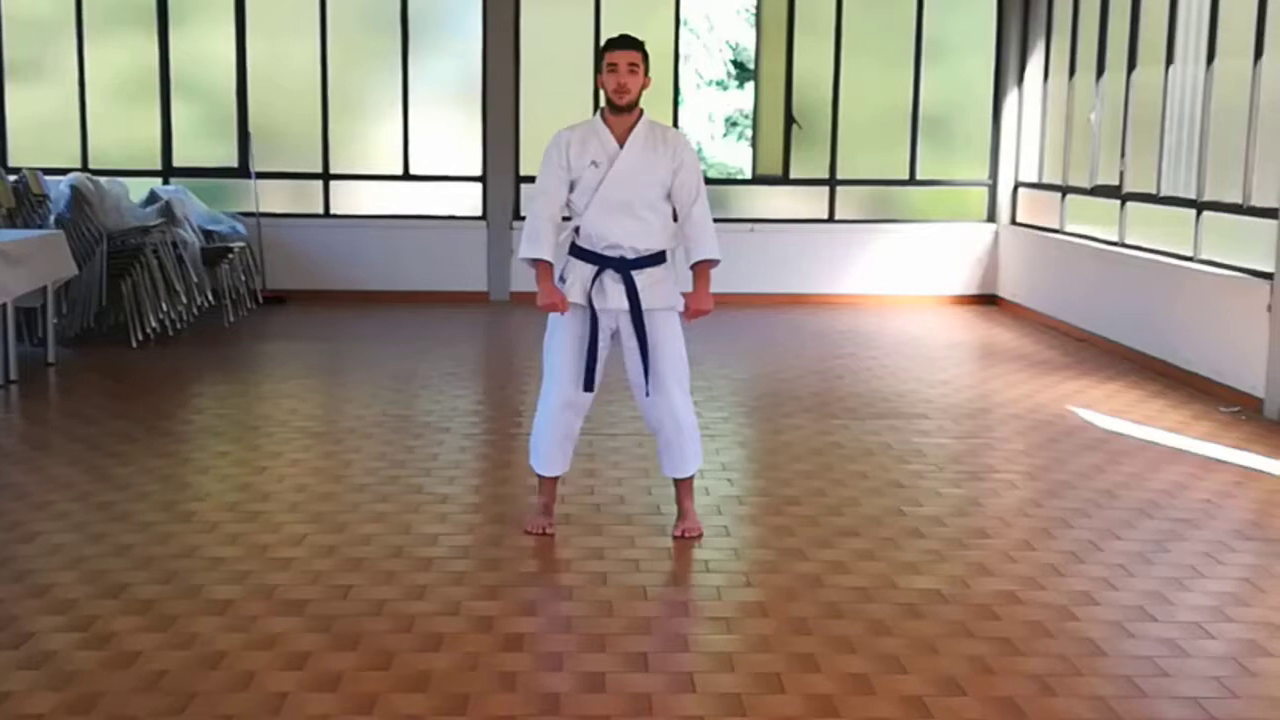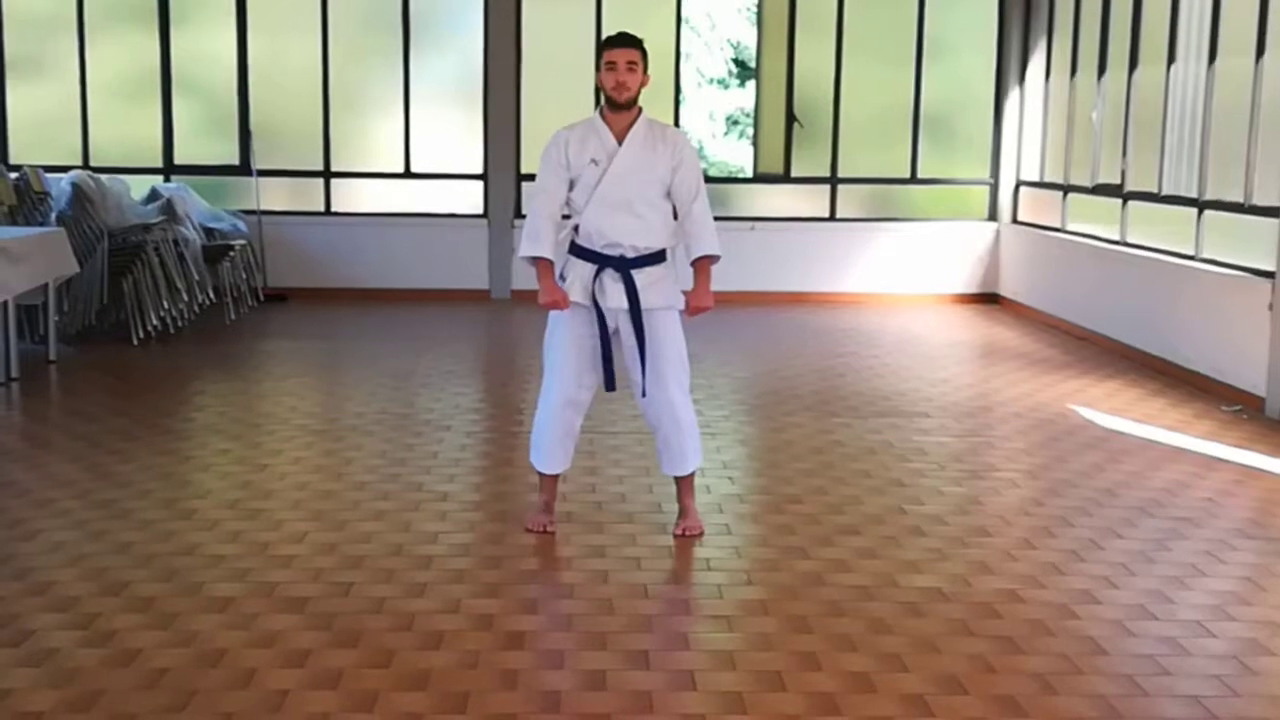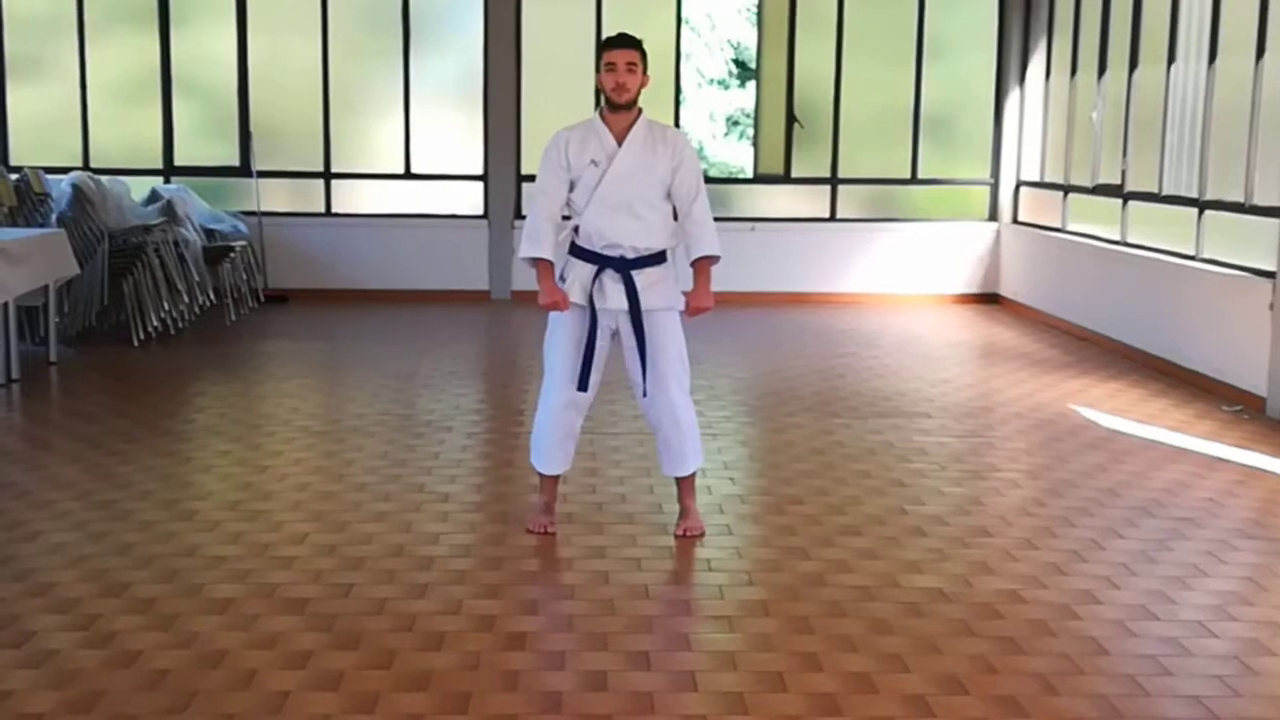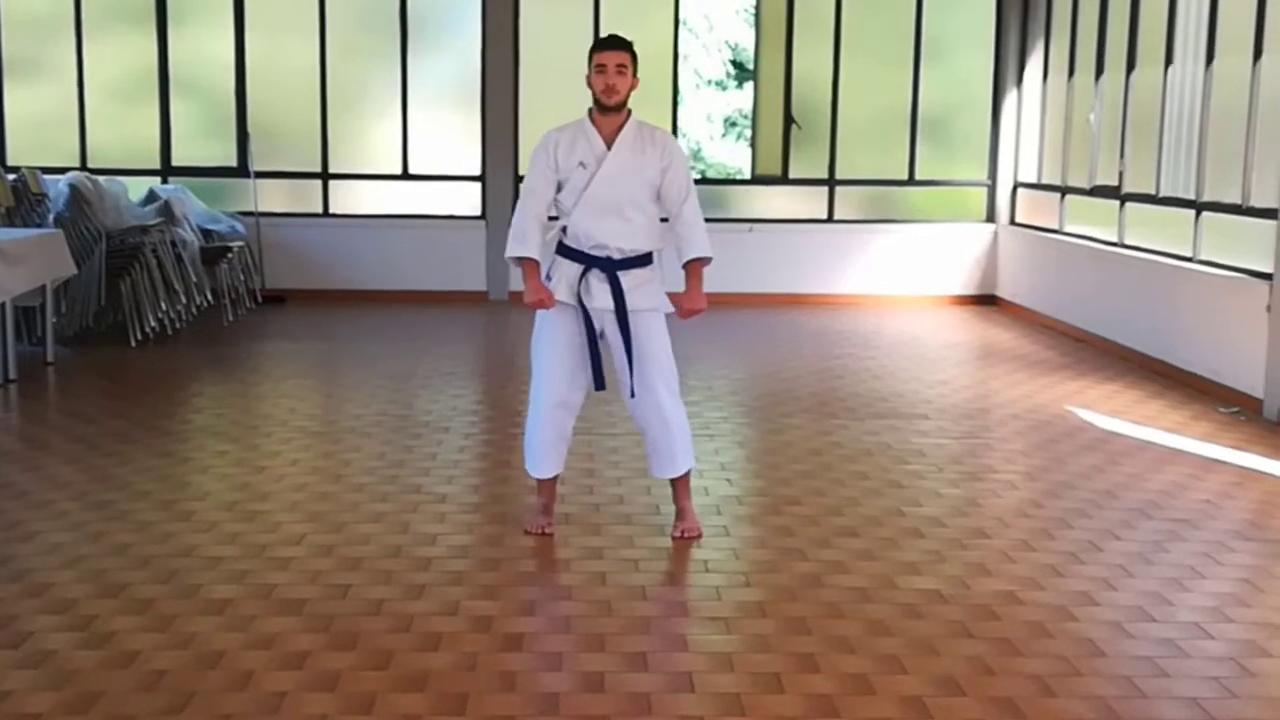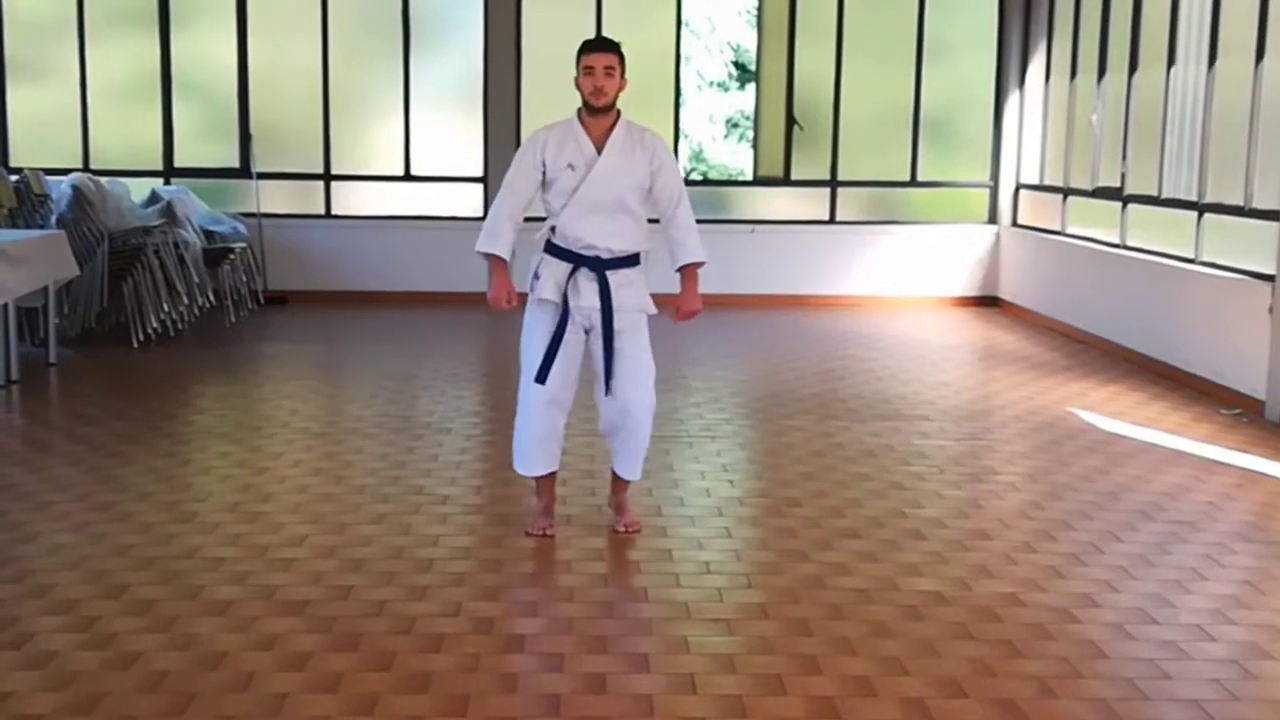
dt=0.4s
person 1, frame 1
left shoulder: (673, 145)
right shoulder: (569, 143)
left elbow: (694, 215)
right elbow: (544, 213)
left wrist: (701, 285)
right wrist: (545, 281)
left hip: (650, 283)
right hip: (583, 280)
left knee: (668, 395)
right knee: (562, 392)
left ankle: (685, 504)
right ankle: (546, 500)
person 1, frame 2
left shoulder: (672, 143)
right shoulder: (568, 142)
left elbow: (694, 212)
right elbow: (543, 212)
left wrist: (702, 282)
right wrist: (546, 280)
left hip: (650, 281)
right hip: (584, 279)
left knee: (668, 394)
right knee: (562, 391)
left ankle: (686, 503)
right ankle: (546, 499)
person 1, frame 3
left shoulder: (672, 144)
right shoulder: (568, 143)
left elbow: (694, 213)
right elbow: (544, 213)
left wrist: (702, 282)
right wrist: (546, 280)
left hip: (650, 282)
right hip: (583, 279)
left knee: (669, 395)
right knee: (562, 392)
left ankle: (687, 502)
right ankle: (547, 498)
person 1, frame 4
left shoulder: (660, 146)
right shoulder: (557, 143)
left elbow: (685, 214)
right elbow: (531, 212)
left wrist: (694, 284)
right wrist: (531, 278)
left hip: (635, 282)
right hip: (569, 280)
left knee: (657, 396)
right knee: (552, 395)
left ankle: (684, 504)
right ankle: (545, 500)
person 1, frame 5
left shoulder: (649, 147)
right shoulder: (545, 142)
left elbow: (677, 215)
right elbow: (508, 207)
left wrist: (690, 285)
right wrist: (498, 273)
left hip: (621, 283)
right hip: (558, 280)
left knee: (633, 399)
right knee: (542, 394)
left ankle: (620, 496)
right ankle: (545, 501)
